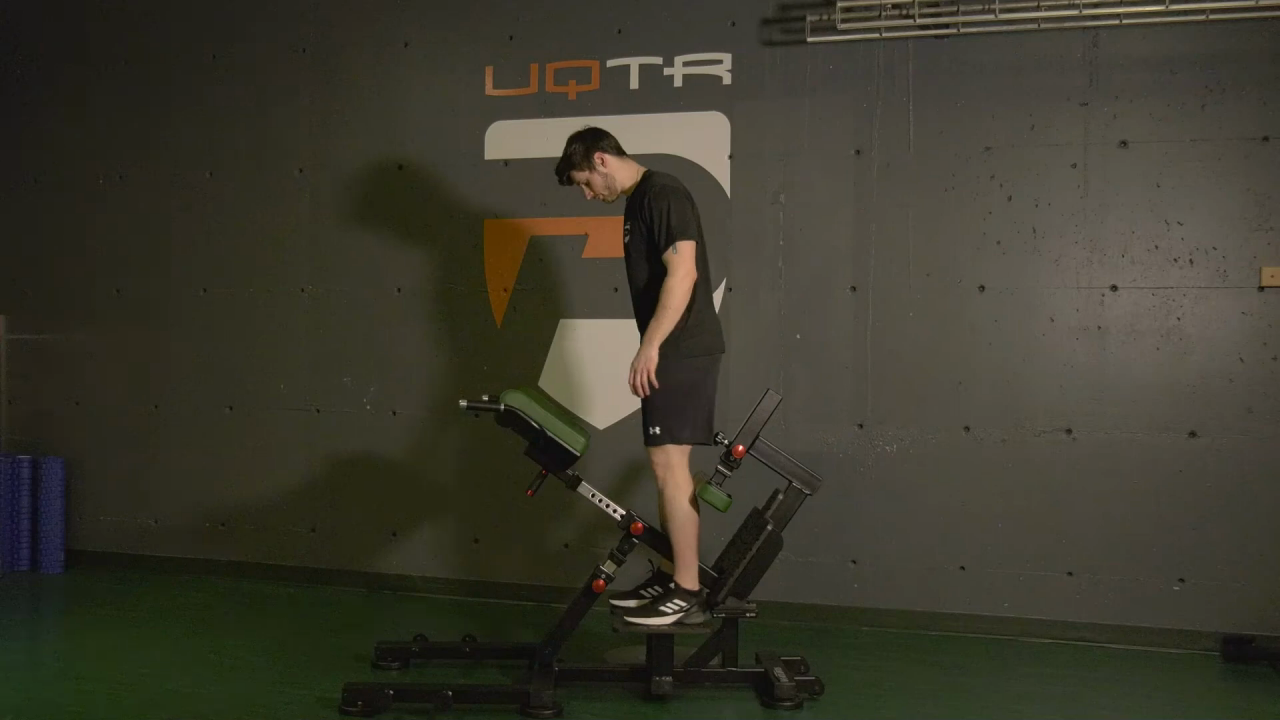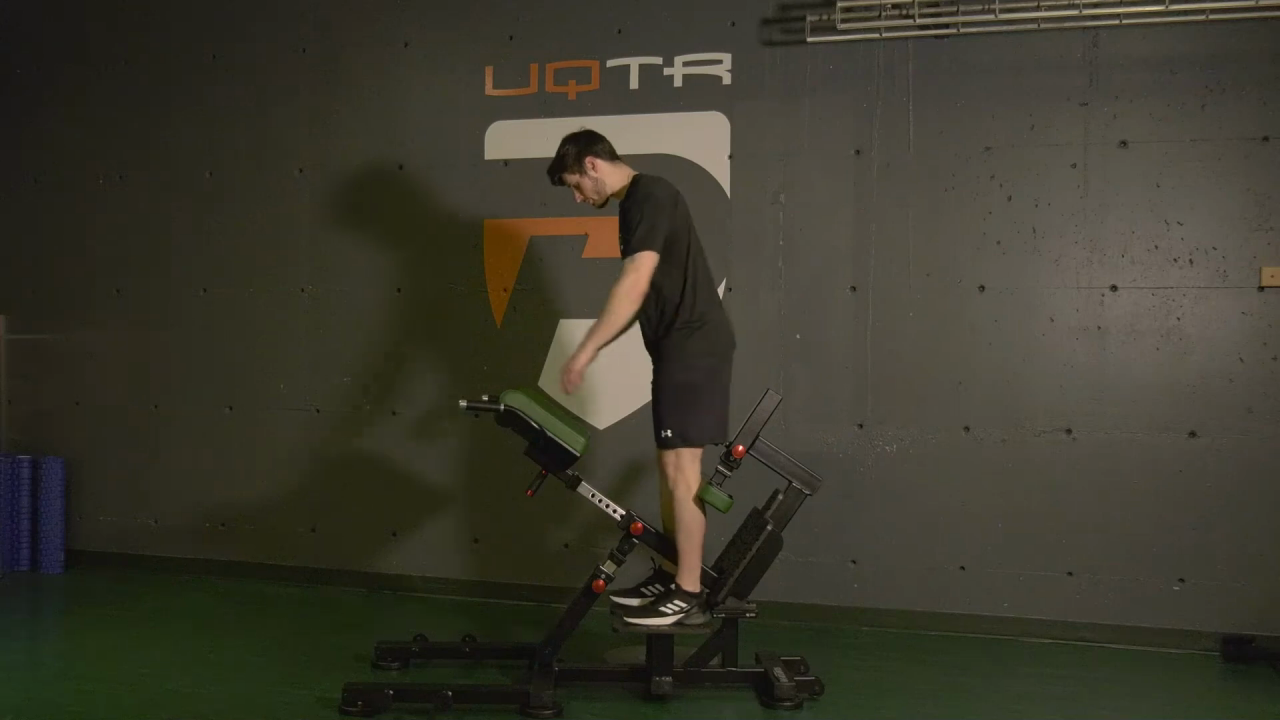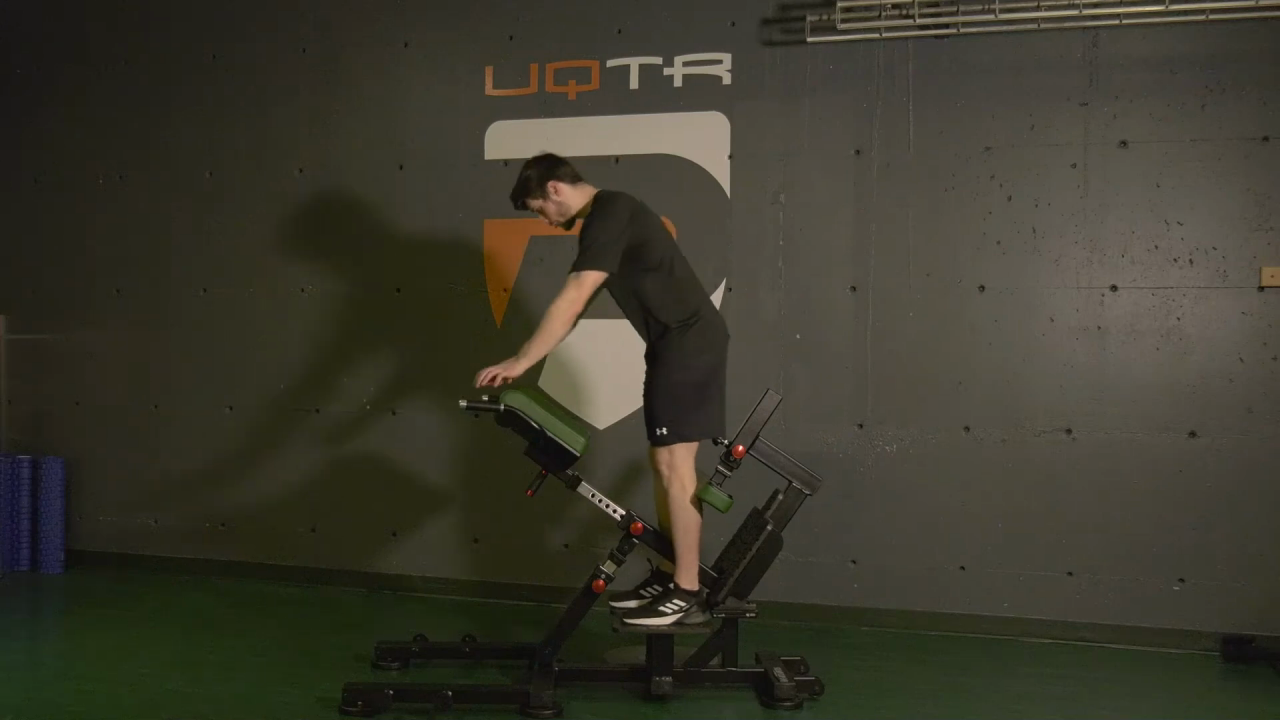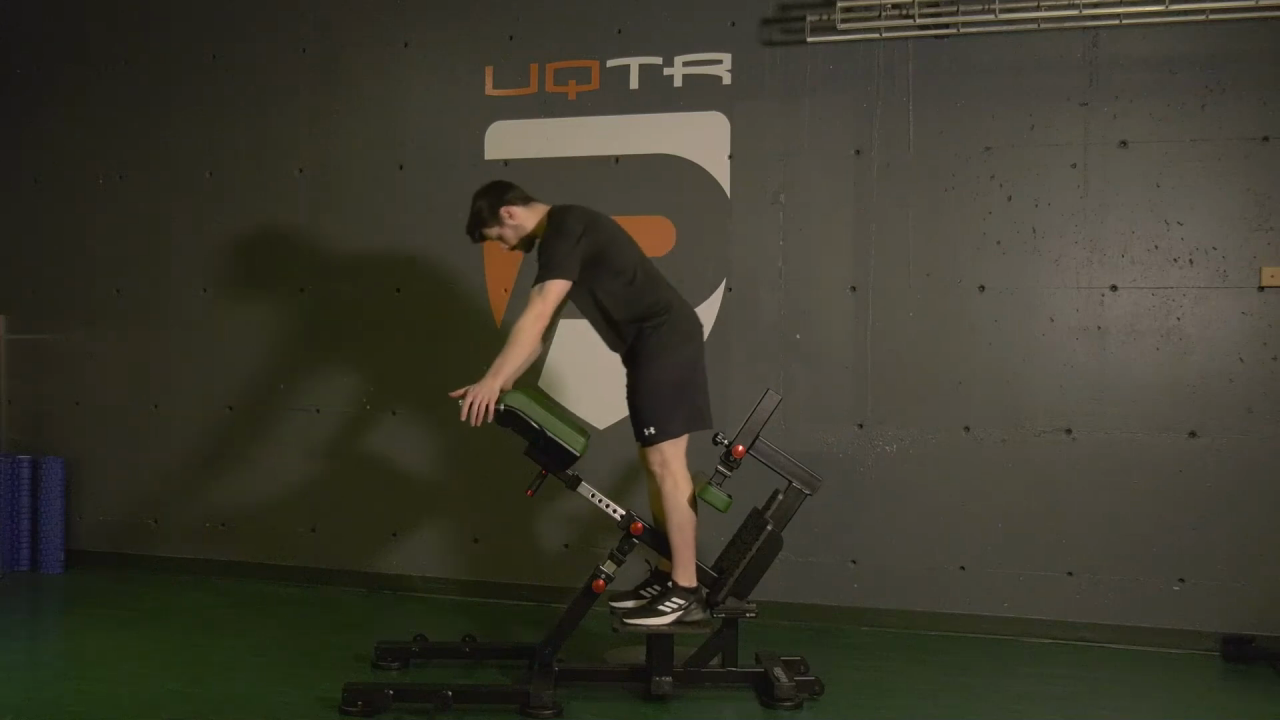
dt=0.3s
person 1, frame 1
left shoulder: (662, 193)
right shoulder: (639, 201)
left elbow: (682, 273)
left wrist: (648, 348)
right wrist: (652, 349)
left hip: (684, 349)
right hip: (671, 350)
left knee: (668, 463)
right knee: (665, 463)
left ankle: (688, 594)
right ankle: (669, 576)
person 1, frame 2
left shoulder: (648, 197)
right shoulder: (636, 201)
left elbow: (633, 285)
right elbow: (643, 289)
left wrist: (586, 351)
right wrist: (601, 345)
left hip: (693, 347)
right hip: (680, 347)
left knee: (679, 465)
right knee: (672, 465)
left ankle: (689, 595)
right ankle: (669, 576)
person 1, frame 3
left shoulder: (609, 216)
right shoulder: (605, 217)
left elbow: (571, 302)
right elbow: (573, 307)
left wrist: (517, 364)
right wrist: (523, 362)
left hip: (689, 342)
right hip: (676, 343)
left knee: (673, 463)
right knee: (665, 463)
left ankle: (688, 594)
right ankle: (669, 575)
person 1, frame 4
left shoulder: (565, 229)
right shoulder: (562, 232)
left elbow: (536, 317)
right elbow: (540, 329)
left wrist: (490, 383)
right wrist: (501, 384)
left hip: (665, 340)
right hip: (652, 344)
left knee: (664, 462)
right knee: (656, 463)
left ankle: (685, 591)
right ankle: (667, 575)
